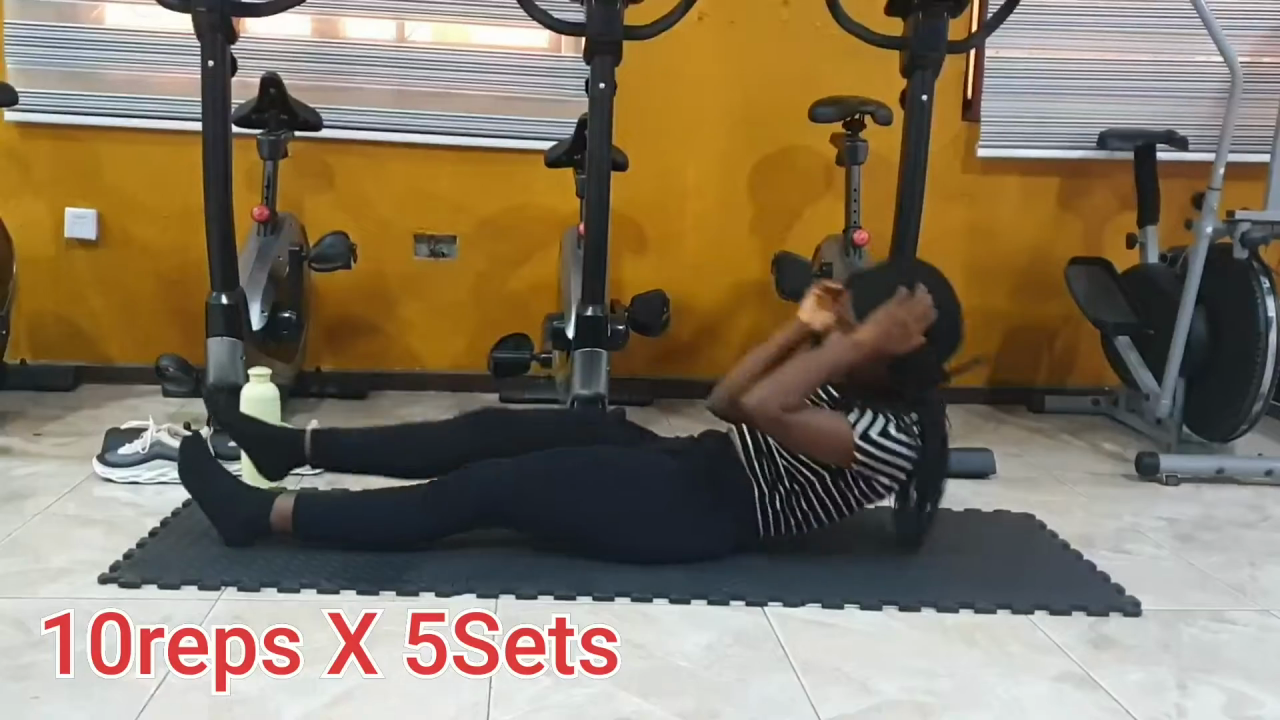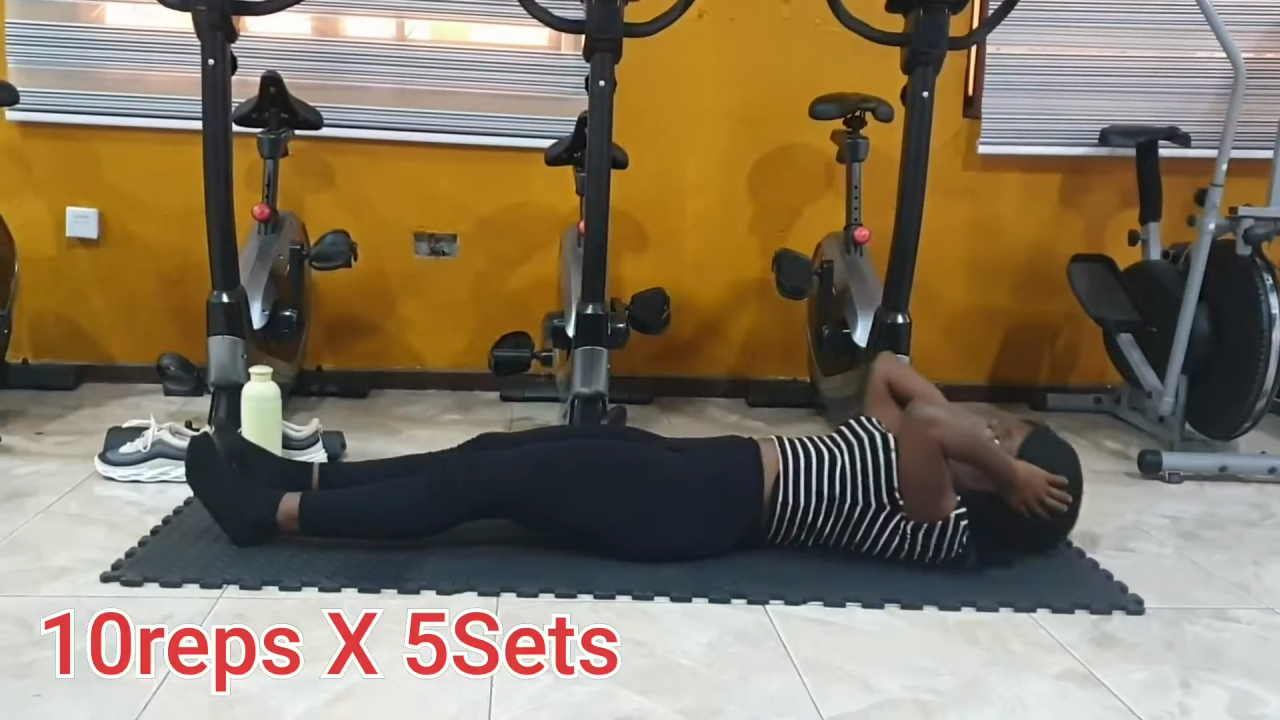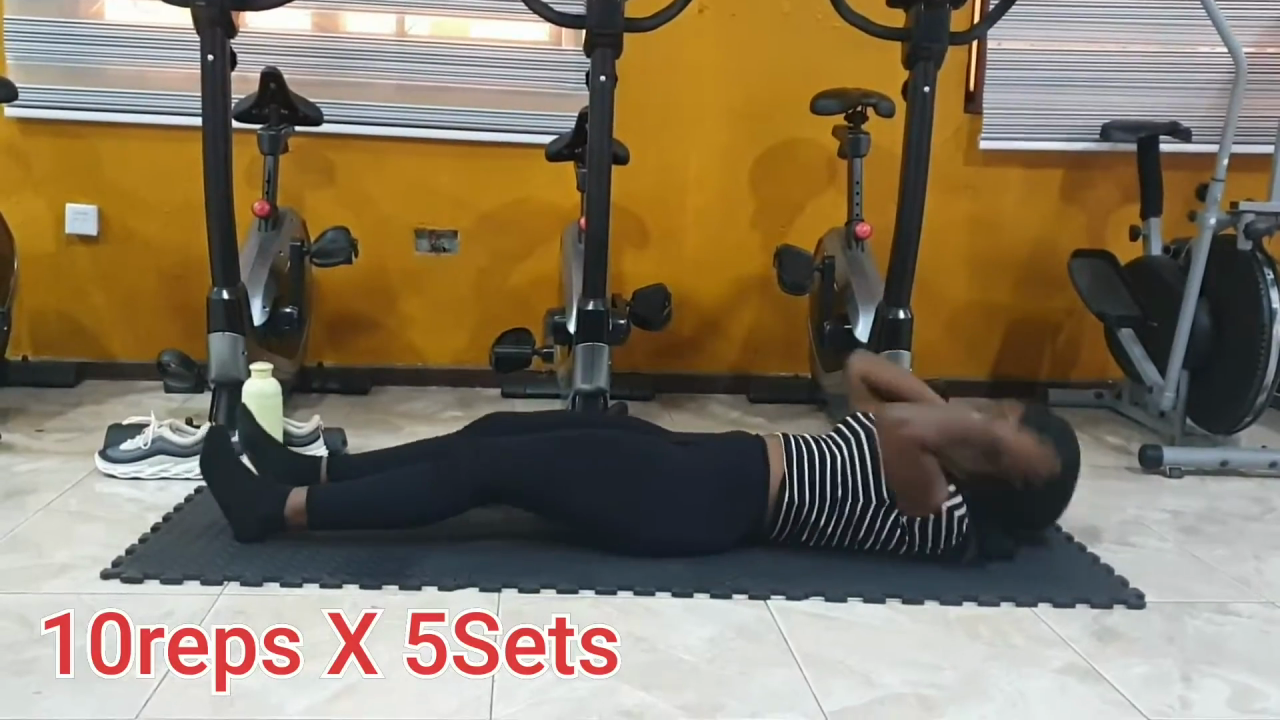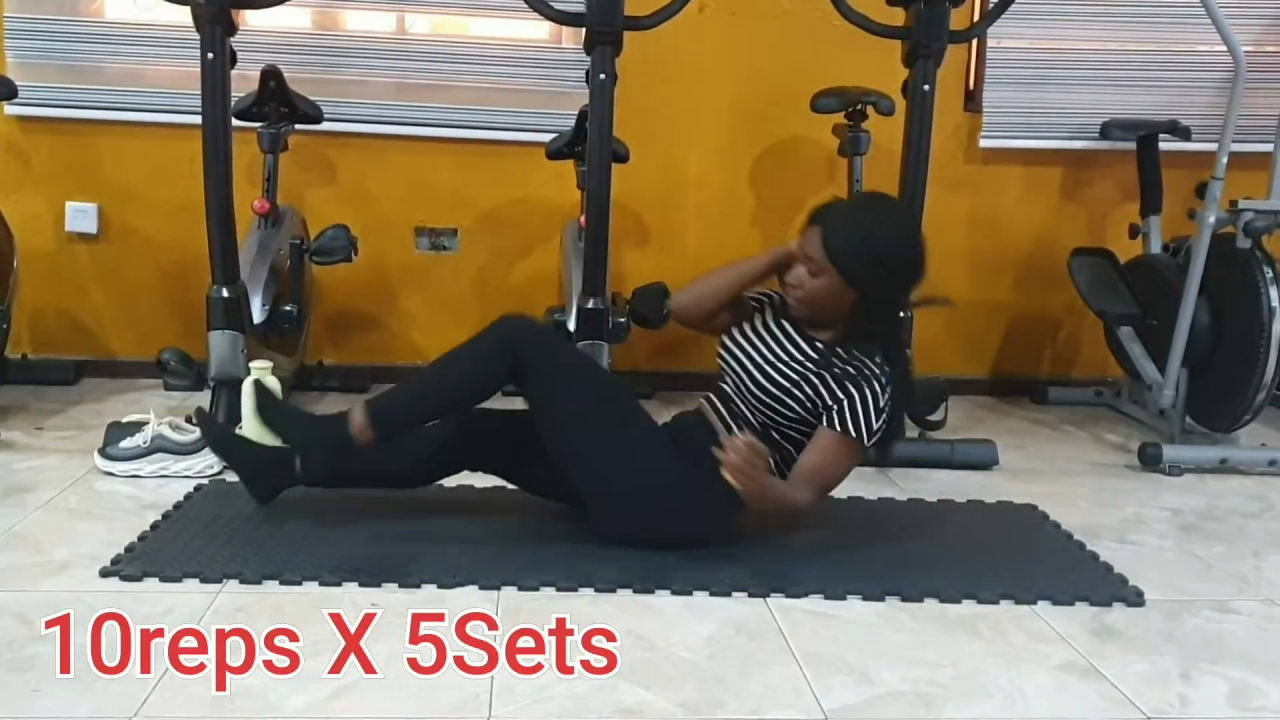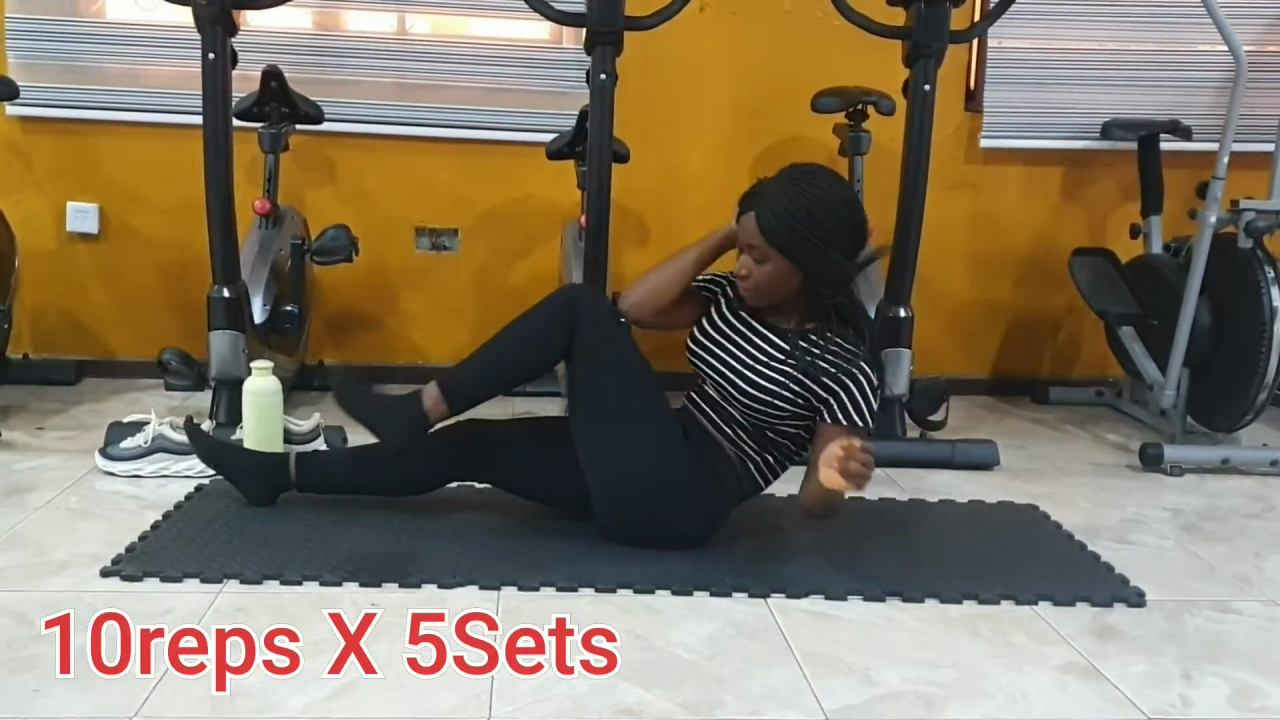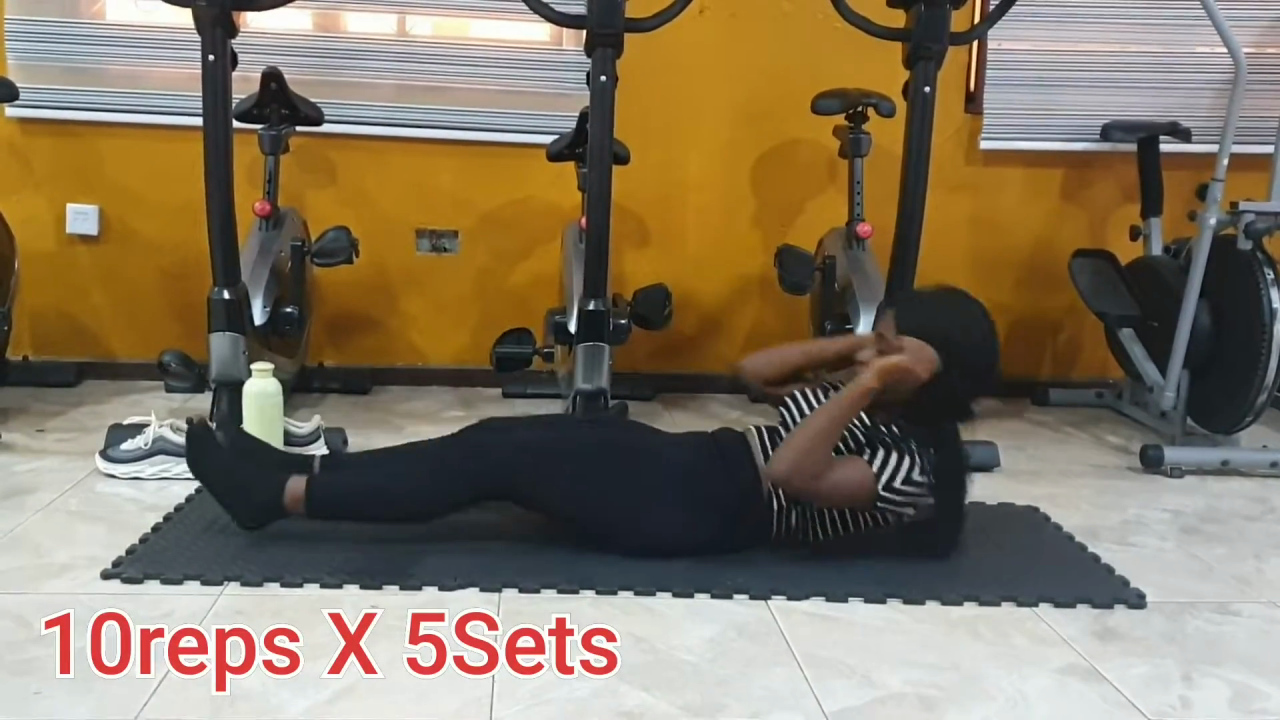
dt=0.5s
person 1, frame 1
left shoulder: (889, 437)
right shoulder: (854, 391)
left elbow: (761, 406)
right elbow: (724, 401)
left wrist: (858, 343)
right wrist: (803, 330)
left hip: (701, 515)
right hip: (686, 469)
left knee: (482, 490)
right knee: (491, 432)
left ankle: (264, 516)
right ankle: (298, 446)
person 1, frame 2
left shoulder: (941, 525)
right shoulder: (902, 451)
left elbow: (927, 420)
right elbow: (887, 370)
left wrist: (1005, 470)
right wrist: (983, 437)
left hip: (696, 510)
right hip: (697, 466)
left knee: (481, 484)
right knee: (490, 451)
left ankle: (270, 514)
right ankle: (303, 477)
person 1, frame 3
left shoulder: (943, 516)
right shoulder: (929, 465)
left elbow: (906, 429)
right elbow: (861, 368)
left wrist: (989, 440)
right wrist: (960, 418)
left hip: (699, 508)
right hip: (706, 462)
left knee: (488, 470)
right knee: (497, 432)
left ankle: (279, 509)
right ankle: (313, 469)
person 1, frame 4
left shoulder: (859, 384)
right shoulder: (782, 311)
left elbow: (795, 495)
right elbow: (686, 307)
left wrist: (756, 486)
right wrist: (781, 255)
left hip: (677, 506)
right hip: (655, 473)
left knee: (519, 338)
right knee: (472, 436)
left ankle: (346, 433)
right ankle: (289, 465)
person 1, frame 5
left shoulder: (840, 369)
right shoulder: (732, 298)
left elbow: (812, 499)
right elbow: (636, 307)
left wrist: (835, 478)
right wrist: (720, 236)
left hip: (674, 504)
right hip: (635, 471)
left knee: (577, 309)
right knee: (465, 448)
left ankle: (419, 410)
right ankle: (278, 473)
person 1, frame 6
left shoulder: (905, 472)
right shoulder: (861, 404)
left elbow: (789, 471)
right elbow: (752, 368)
left wrist: (876, 380)
right wrist: (855, 347)
left hip: (686, 507)
right hip: (682, 467)
left knee: (485, 465)
right knee: (487, 442)
left ankle: (276, 495)
right ankle: (301, 469)
